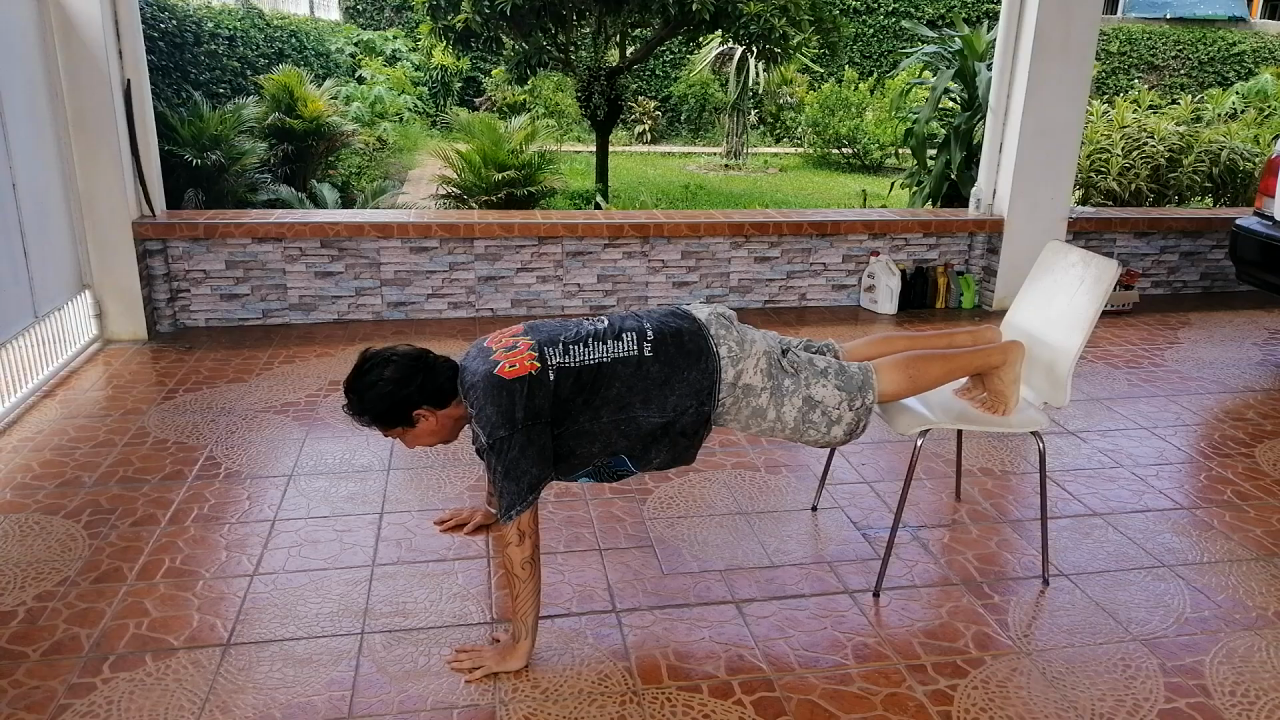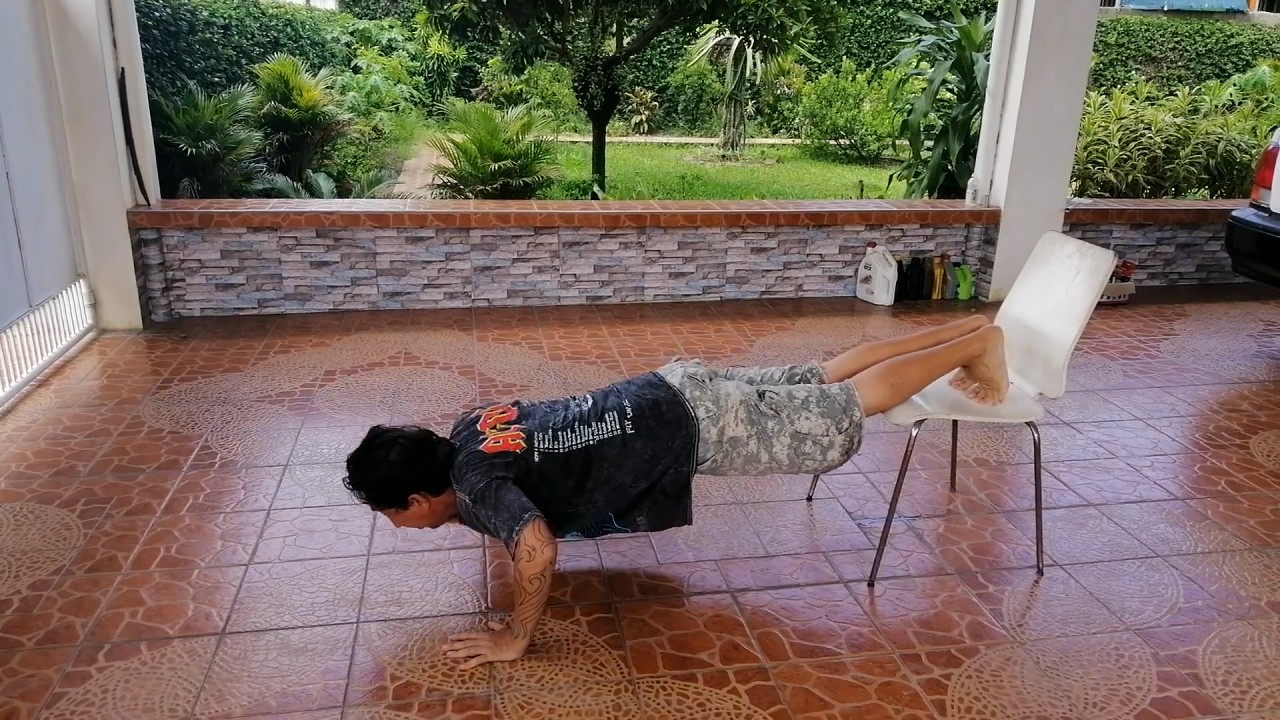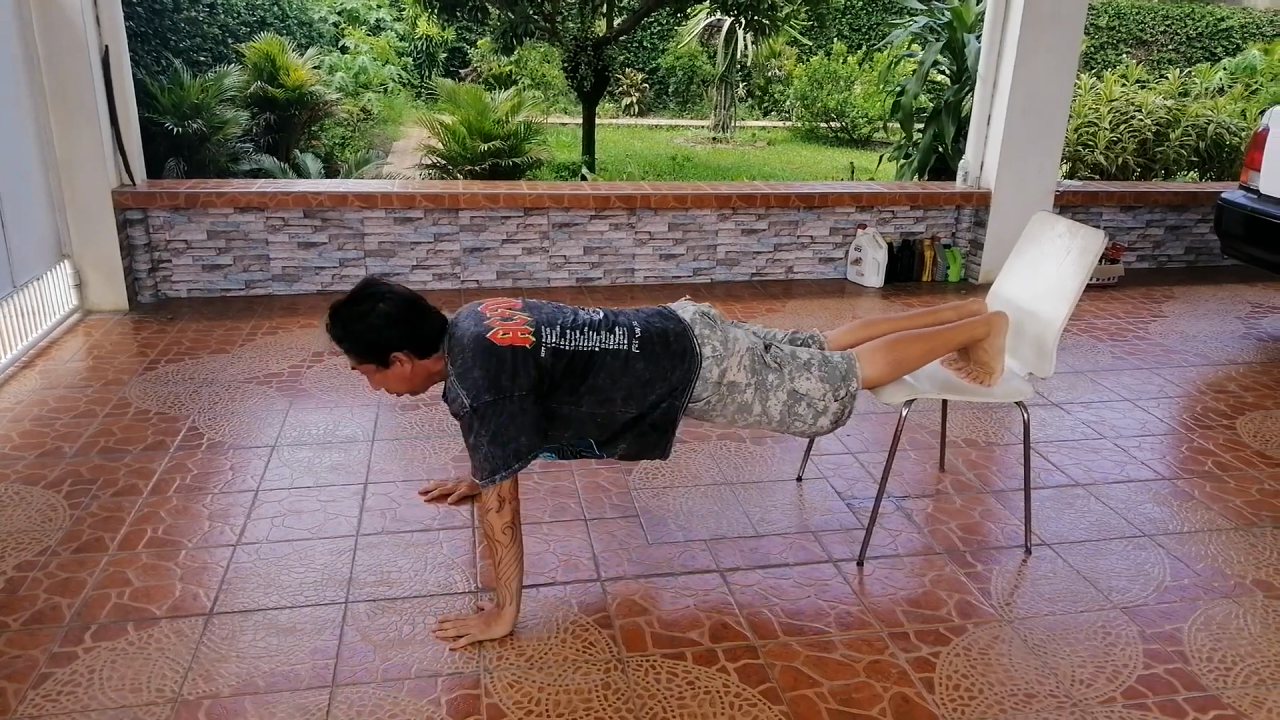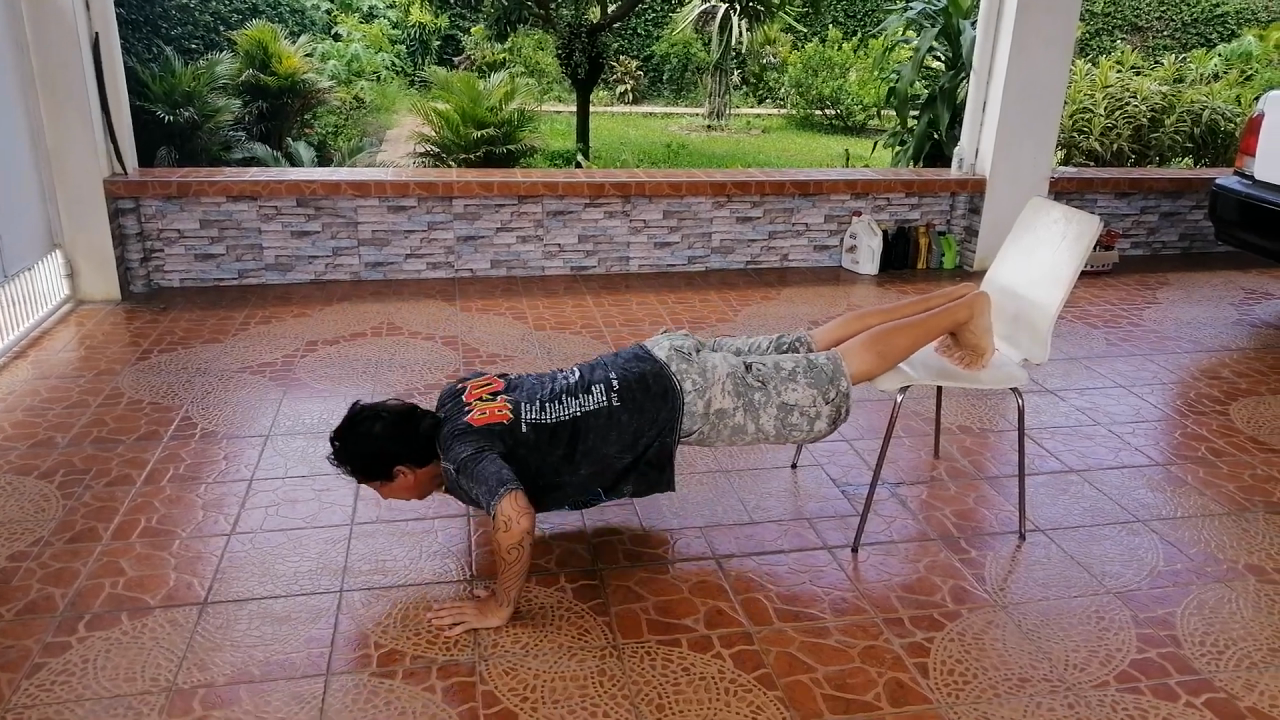
dt=0.7s
person 1, frame 1
left shoulder: (494, 402)
right shoulder: (476, 362)
left elbow: (522, 535)
left wrist: (517, 645)
right wrist: (490, 503)
left hip: (712, 371)
right hip: (700, 334)
left knee: (863, 391)
right knee: (842, 362)
left ankle: (996, 357)
right ankle: (977, 336)
person 1, frame 2
left shoulder: (476, 484)
right shoulder: (467, 433)
left elbow: (538, 548)
left wrist: (515, 635)
left hip: (697, 430)
right hip: (677, 390)
left knee: (848, 412)
right knee: (827, 381)
left ankle: (978, 344)
right ankle: (964, 328)
person 1, frame 3
left shoulder: (478, 369)
right shoulder: (468, 325)
left elbow: (503, 503)
left wrist: (502, 613)
right wrist: (475, 472)
left hip: (696, 368)
right hip: (682, 333)
left knee: (848, 377)
right knee: (826, 348)
left ankle: (979, 329)
right ankle: (963, 311)
person 1, frame 4
left shoulder: (463, 453)
right shoulder: (452, 402)
left elbow: (515, 518)
left wrist: (500, 603)
left hip: (677, 398)
right hip: (663, 361)
left knee: (834, 380)
right knee: (811, 351)
left ankle: (964, 310)
right ankle: (952, 297)
